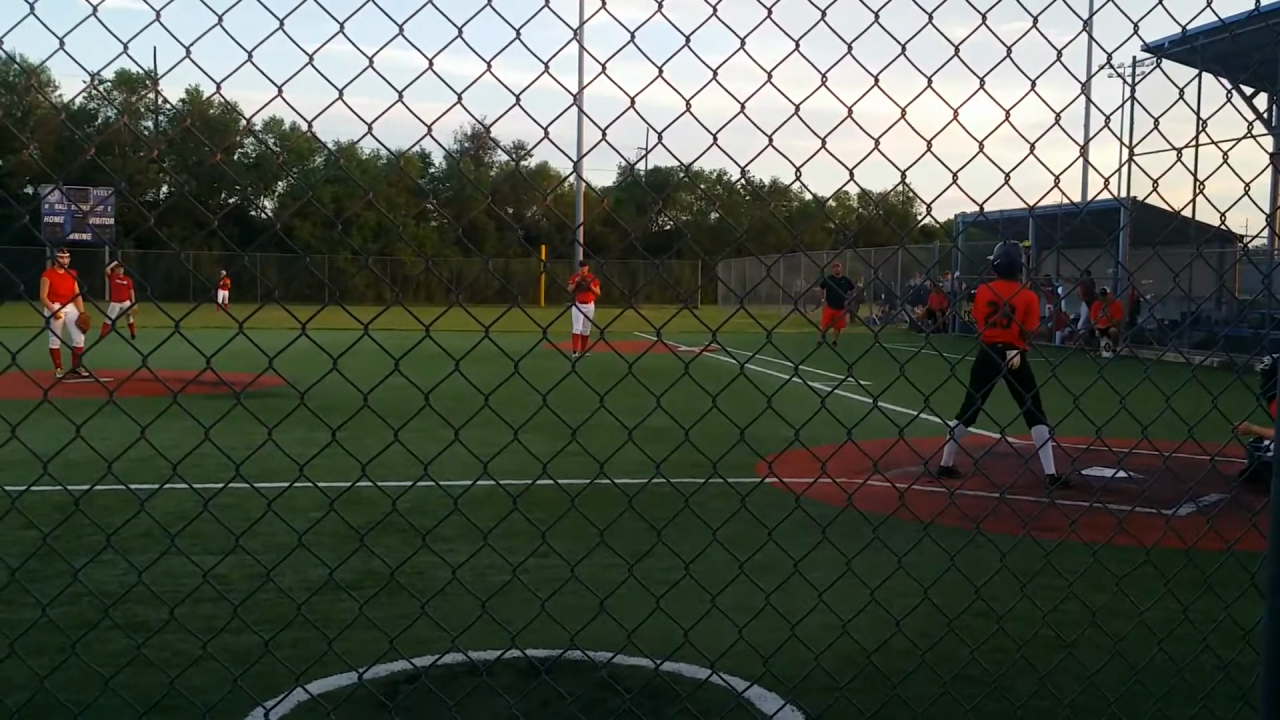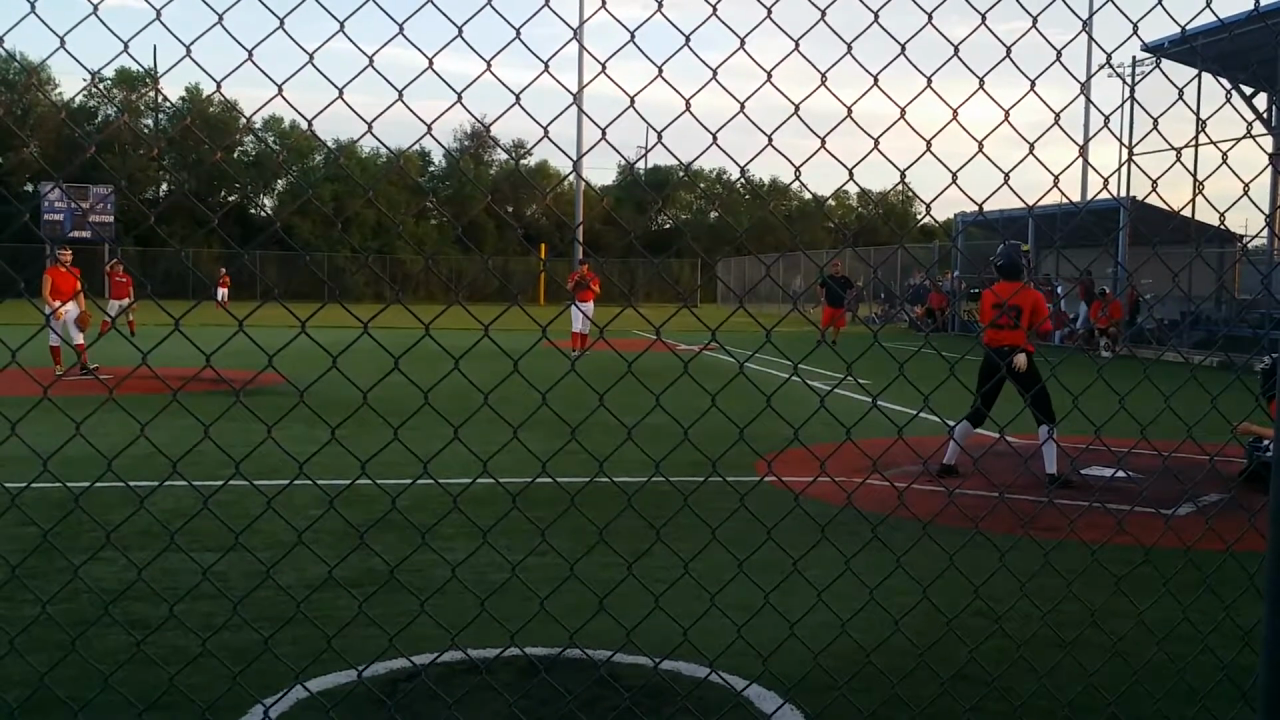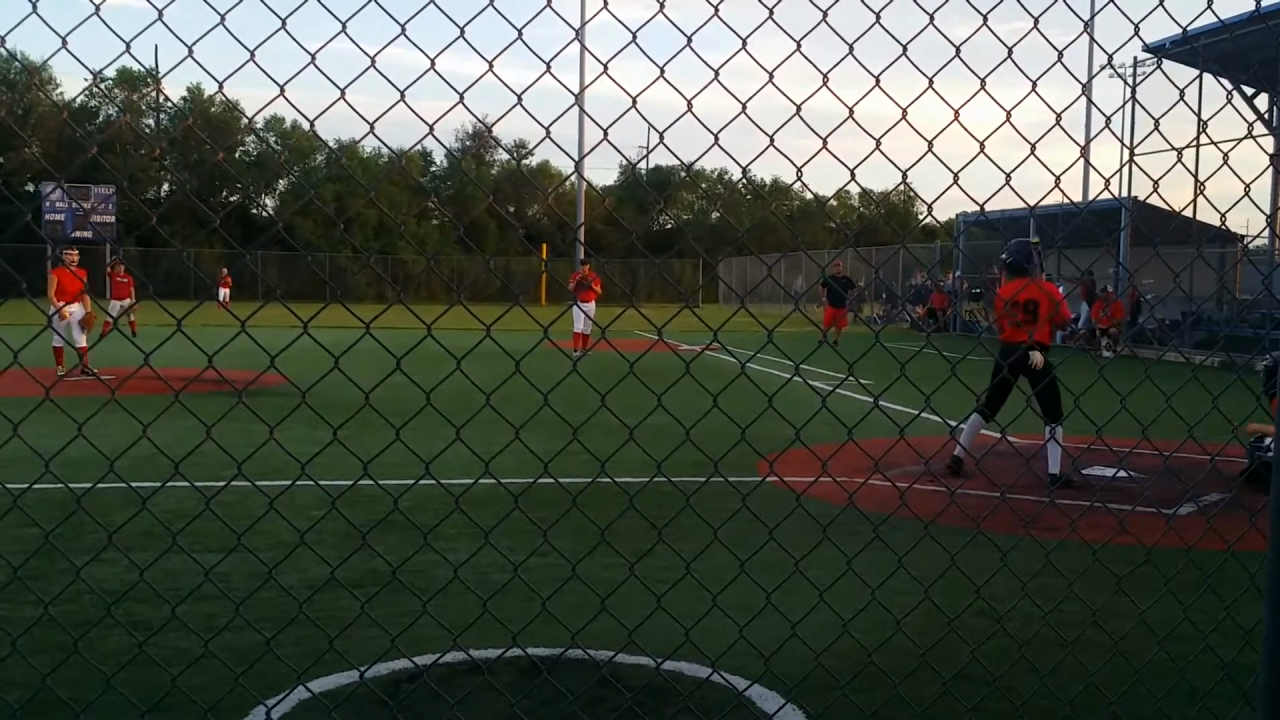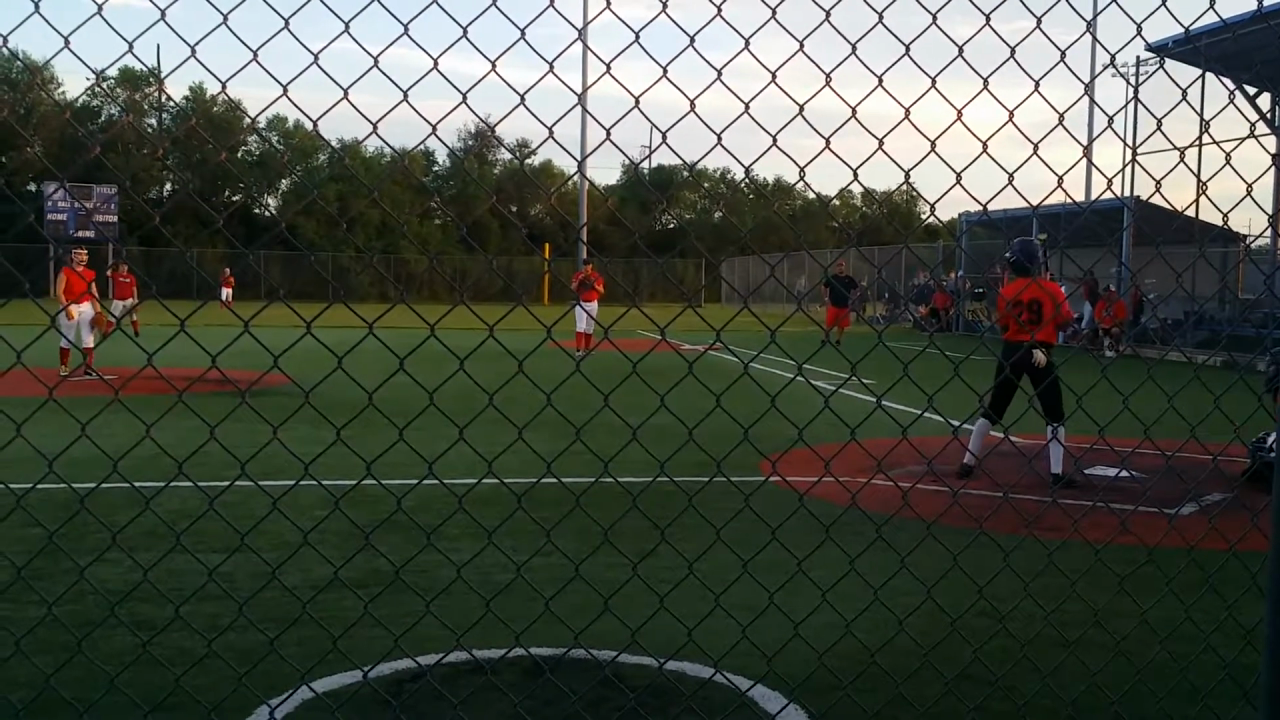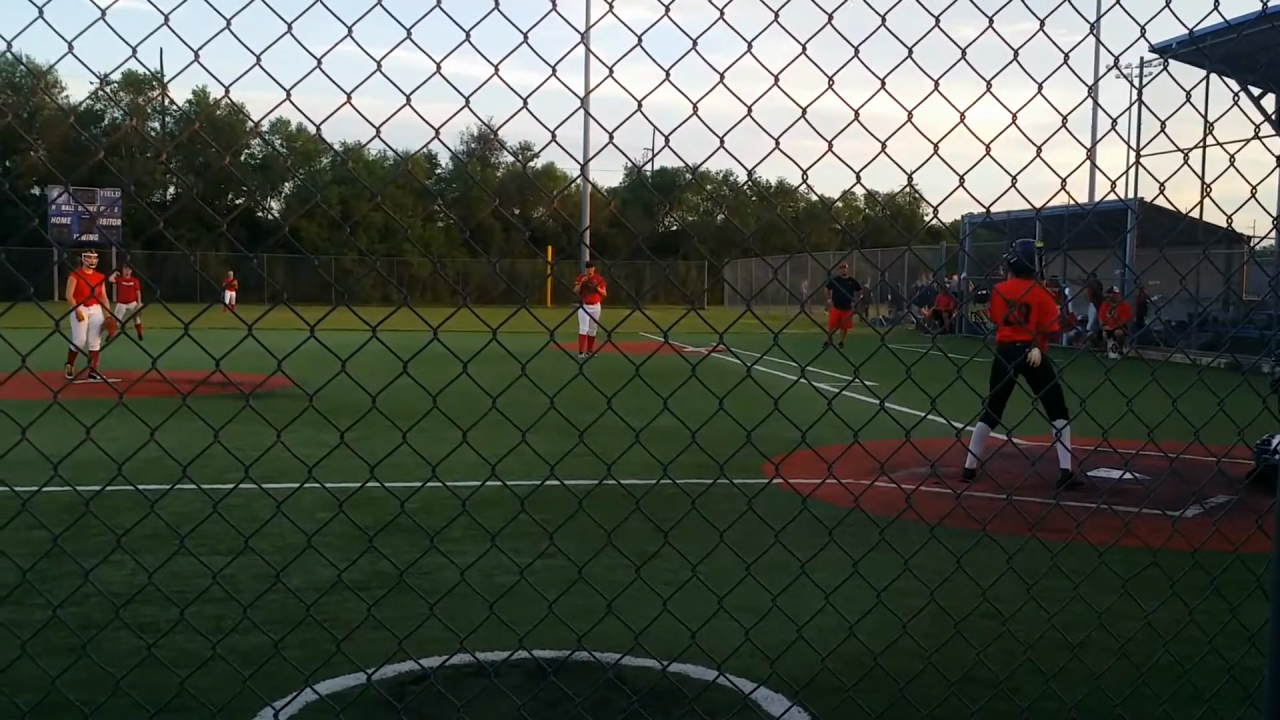
dt=0.2s
person 1, frame 1
left shoulder: (983, 291)
right shoulder: (1028, 296)
right elbow: (1029, 333)
left hip: (987, 354)
right hip: (1014, 356)
left knee: (969, 410)
right knee: (1035, 413)
left ankle: (945, 464)
right ankle: (1051, 474)
person 1, frame 2
left shoulder: (988, 294)
right shoulder: (1034, 296)
right elbow: (1043, 333)
left hip: (993, 356)
right hip: (1020, 358)
left knee: (977, 412)
right knee: (1045, 415)
left ankle: (947, 463)
right ankle: (1052, 473)
person 1, frame 3
left shoulder: (1002, 293)
right shoulder: (1048, 290)
left elbow: (1001, 326)
right elbow: (1062, 322)
left hip: (1008, 353)
right hip: (1036, 354)
left knee: (986, 407)
right knee: (1053, 415)
left ankle: (957, 457)
right ankle: (1054, 474)
person 1, frame 4
left shoulder: (1005, 292)
right shoulder: (1051, 289)
left elbow: (1004, 327)
right elbow: (1064, 323)
left hip: (1011, 352)
right hip: (1040, 353)
left knee: (992, 410)
right knee: (1054, 415)
left ankle: (968, 464)
right ankle: (1057, 474)
person 1, frame 5
left shoulder: (999, 289)
right shoulder: (1042, 294)
right elbow: (1049, 331)
left hip: (1006, 353)
right hip: (1033, 354)
left knee: (991, 411)
right knee: (1058, 412)
left ankle: (970, 467)
right ankle: (1065, 471)
